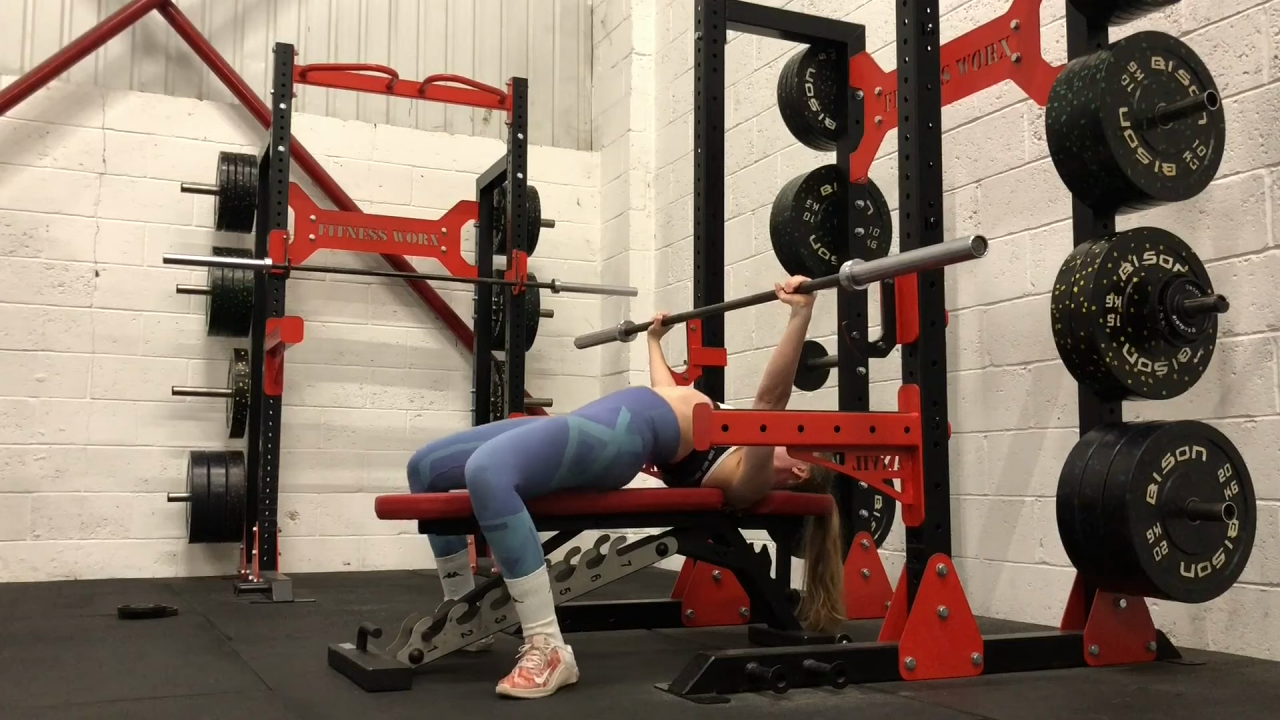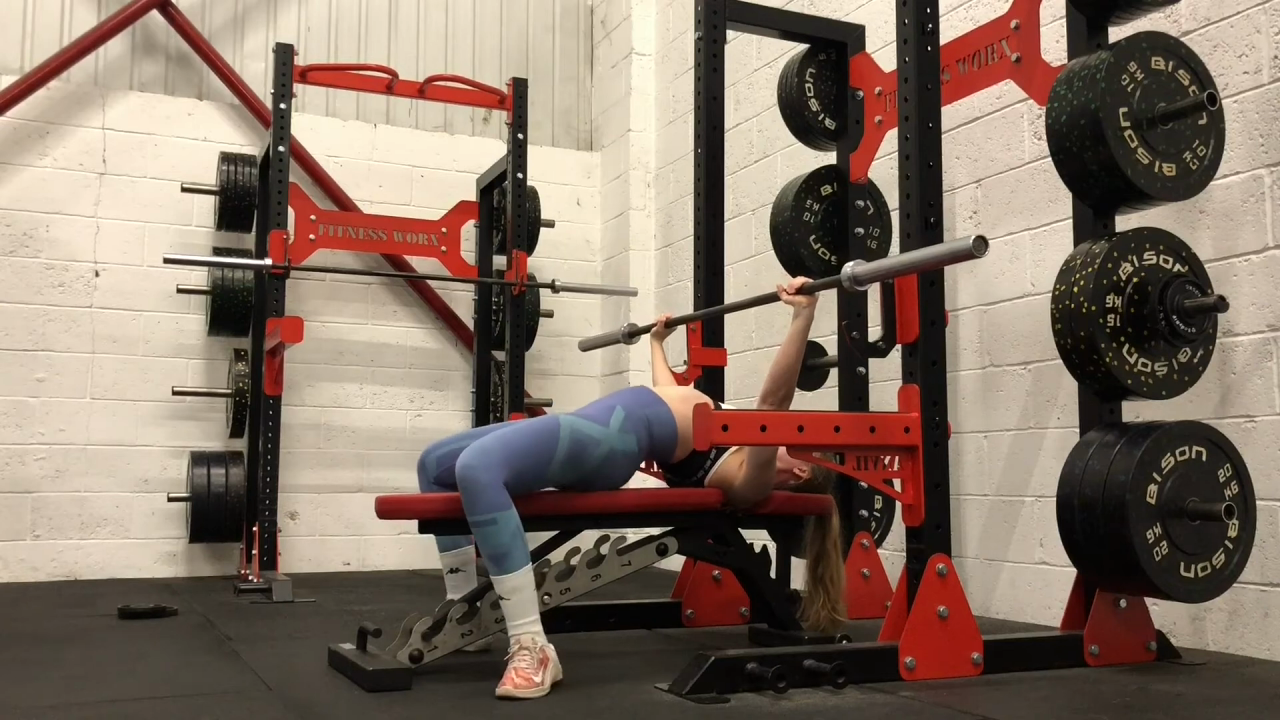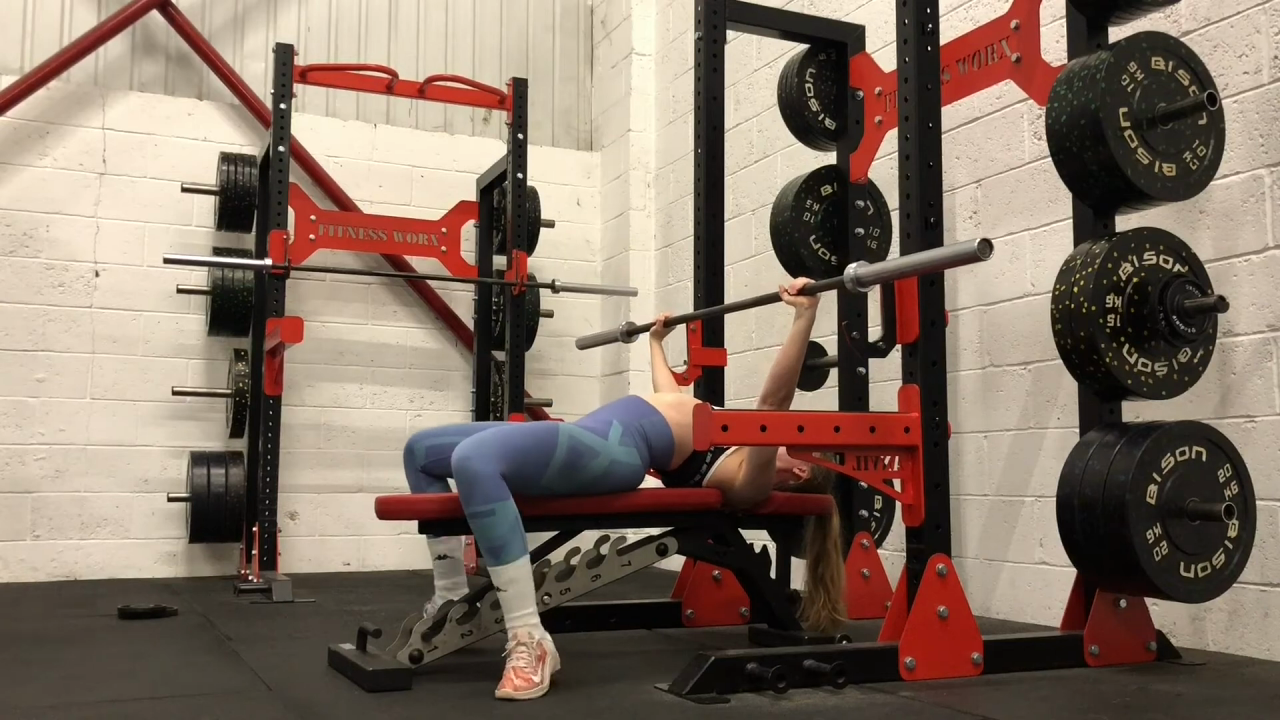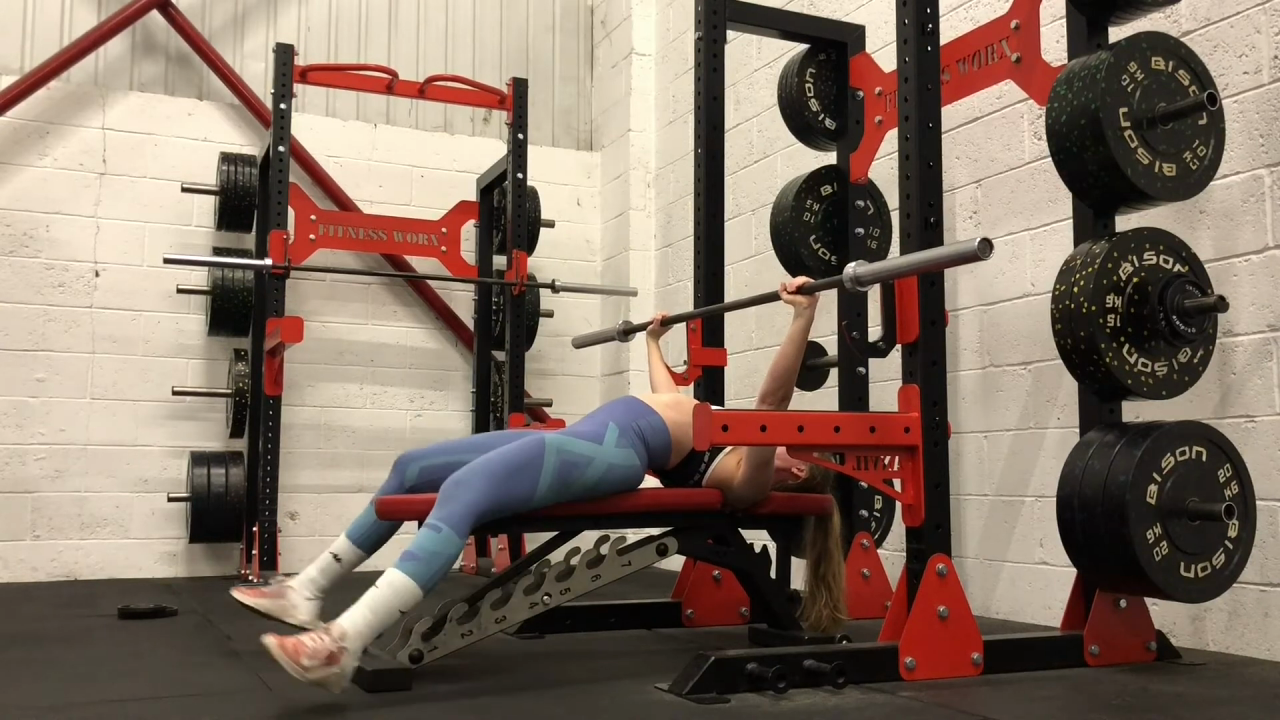
dt=0.5s
person 1, frame 1
left shoulder: (751, 479)
right shoulder: (722, 453)
left elbow: (770, 399)
right elbow: (664, 389)
left wrist: (800, 315)
right wrist: (654, 340)
left knee: (487, 473)
right knee: (427, 467)
left ankle: (547, 648)
person 1, frame 2
left shoulder: (752, 480)
right shoulder: (723, 454)
left elbow: (774, 400)
right elbow: (667, 396)
left wrist: (802, 316)
right wrist: (657, 343)
left knee: (477, 468)
right knee: (435, 465)
left ankle: (532, 649)
person 1, frame 3
left shoulder: (751, 481)
right shoulder: (727, 450)
left elbow: (774, 399)
right elbow: (668, 396)
left wrist: (805, 317)
right wrist: (656, 342)
left knee: (476, 457)
right knee: (423, 449)
left ankle: (529, 640)
right ankle: (452, 597)
person 1, frame 4
left shoulder: (749, 482)
right shoulder: (718, 446)
left elbow: (772, 401)
right elbow: (665, 397)
left wrist: (802, 318)
right wrist: (652, 340)
left knee: (459, 496)
right knee: (413, 467)
left ankle: (342, 642)
right ankle: (306, 592)
